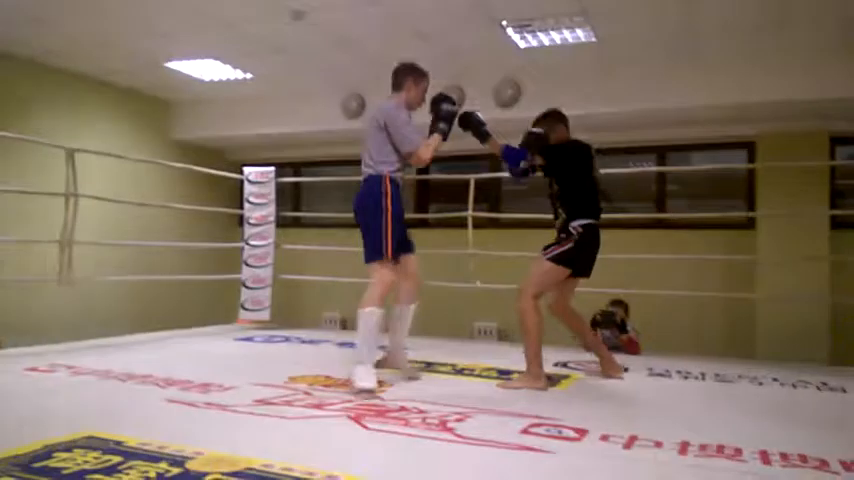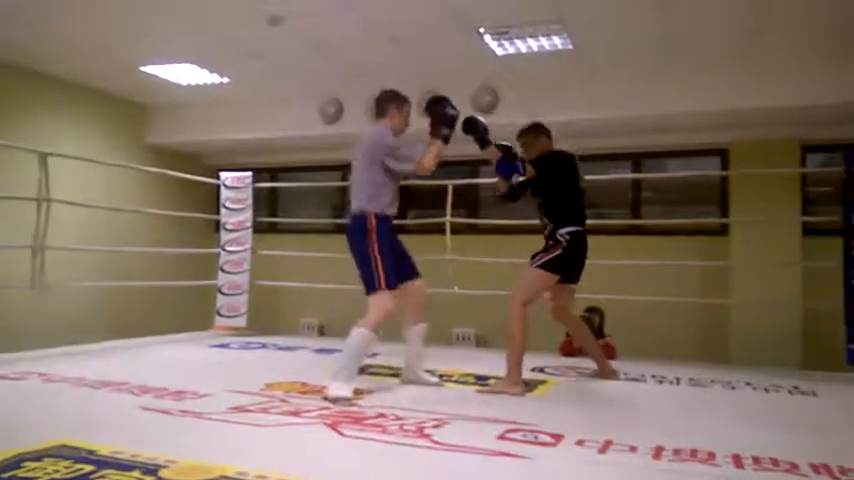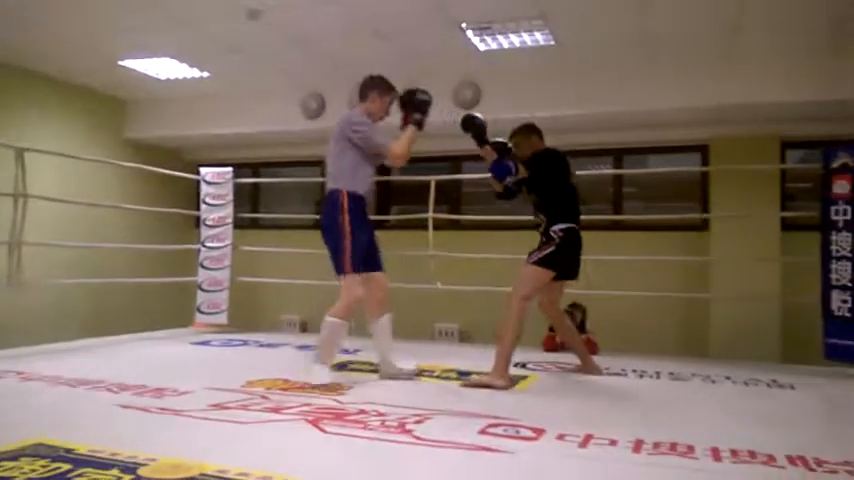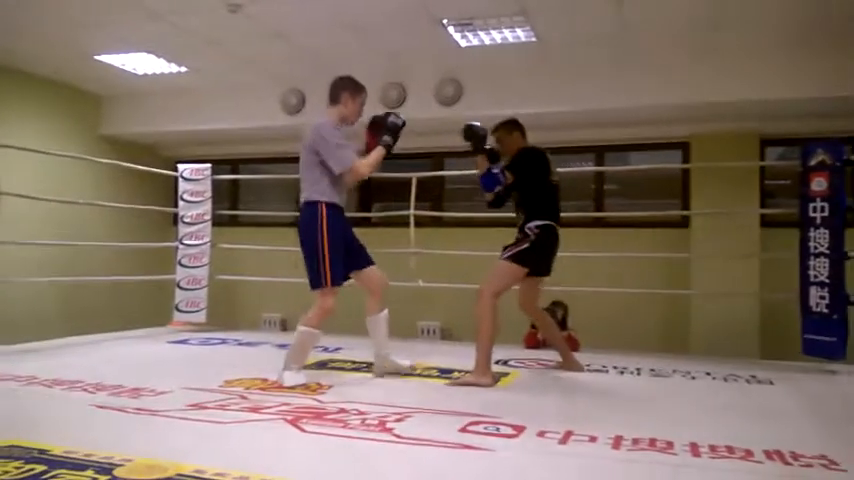
dt=0.2s
person 1, frame 1
left shoulder: (388, 113)
right shoulder: (393, 109)
left elbow: (409, 157)
right elbow: (421, 156)
left wrist: (437, 127)
right wrist: (442, 126)
left hip: (379, 194)
right hip: (382, 191)
left knee: (410, 273)
right knee: (384, 276)
left ankle: (396, 353)
right ankle: (363, 365)
person 1, frame 2
left shoulder: (376, 142)
right shoulder: (382, 138)
left elbow: (414, 163)
right elbow: (425, 167)
left wrist: (437, 130)
right wrist: (444, 132)
left hip: (380, 227)
right hip: (370, 226)
left knee: (417, 295)
right knee: (383, 306)
left ankle: (412, 370)
right ankle: (341, 380)
person 1, frame 3
left shoulder: (361, 127)
right shoulder: (354, 120)
left elbow: (396, 160)
right elbow: (396, 154)
left wrist: (410, 121)
right wrist: (417, 118)
left hip: (356, 209)
right hip: (342, 207)
left knee: (378, 289)
right knee: (354, 292)
left ankle: (386, 363)
right ankle: (320, 364)
person 1, frame 4
left shoulder: (332, 133)
right shoulder: (324, 130)
left elbow: (348, 178)
right elbow: (360, 171)
left wrist: (376, 141)
right wrist: (387, 140)
left hip: (335, 218)
right hip: (321, 217)
left knee: (376, 282)
right knee: (326, 302)
left ankle: (383, 359)
right ankle: (291, 368)
person 2, frame 1
left shoulder: (576, 149)
right shoulder: (559, 157)
left elbow: (519, 160)
right elbow: (519, 167)
left wrist: (483, 135)
right wrist: (530, 147)
left hip: (578, 235)
right hip: (575, 236)
left knee: (527, 295)
right knee: (559, 305)
left ankle: (535, 375)
right ankle: (609, 363)
person 2, frame 2
left shoulder: (559, 159)
right shoulder: (544, 173)
left elbow: (513, 171)
right elbow: (507, 193)
left wrist: (484, 142)
right wrist: (505, 165)
left hip: (565, 242)
right hip: (567, 244)
left knee: (518, 301)
right knee: (561, 310)
left ankle: (512, 380)
right ankle: (604, 366)
person 2, frame 3
left shoulder: (551, 157)
right shoulder: (537, 174)
left elbow: (506, 172)
right elbow: (503, 190)
left wrist: (481, 142)
right wrist: (499, 157)
left hip: (560, 238)
right hip: (559, 240)
left knee: (518, 297)
right knee: (548, 306)
left ankle: (499, 372)
right ankle: (588, 363)
person 2, frame 4
left shoulder: (531, 155)
right shoulder: (521, 169)
left elbow: (491, 183)
right elbow: (493, 200)
left wrist: (479, 151)
right wrist: (489, 164)
left hip: (536, 235)
right hip: (541, 237)
left knee: (487, 293)
right knee: (528, 304)
left ankle: (482, 371)
right ankle: (569, 359)
